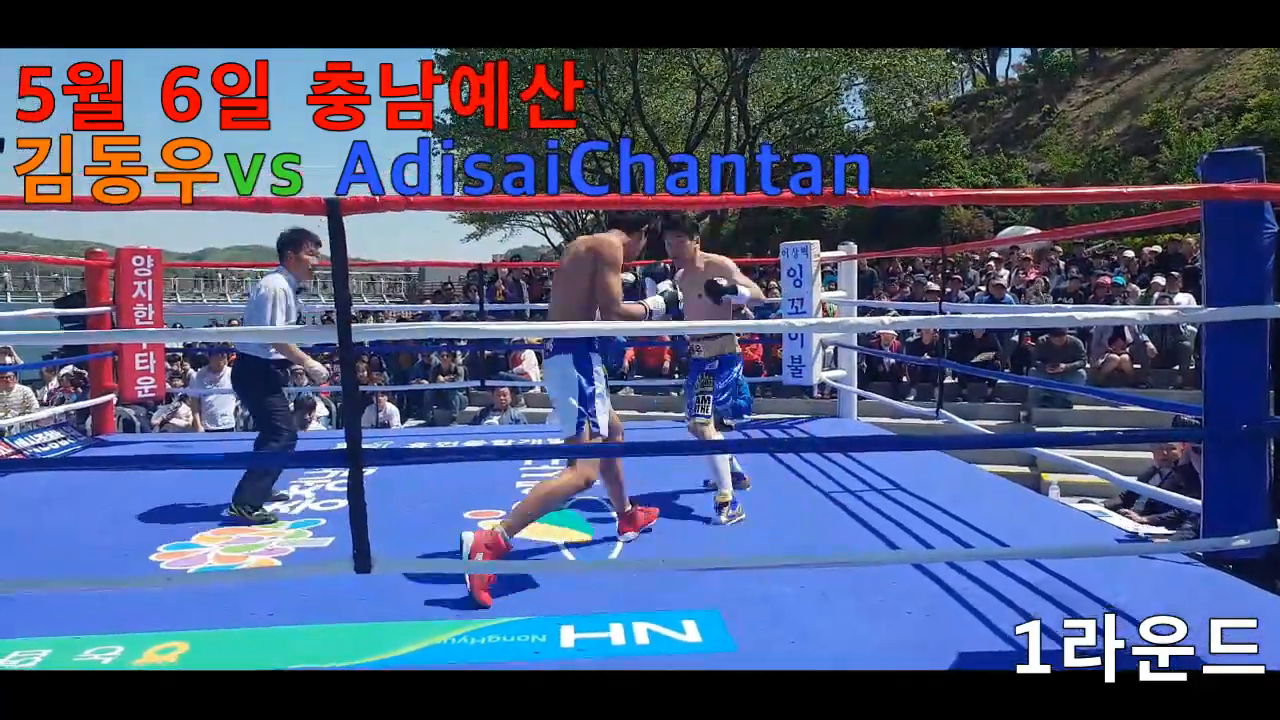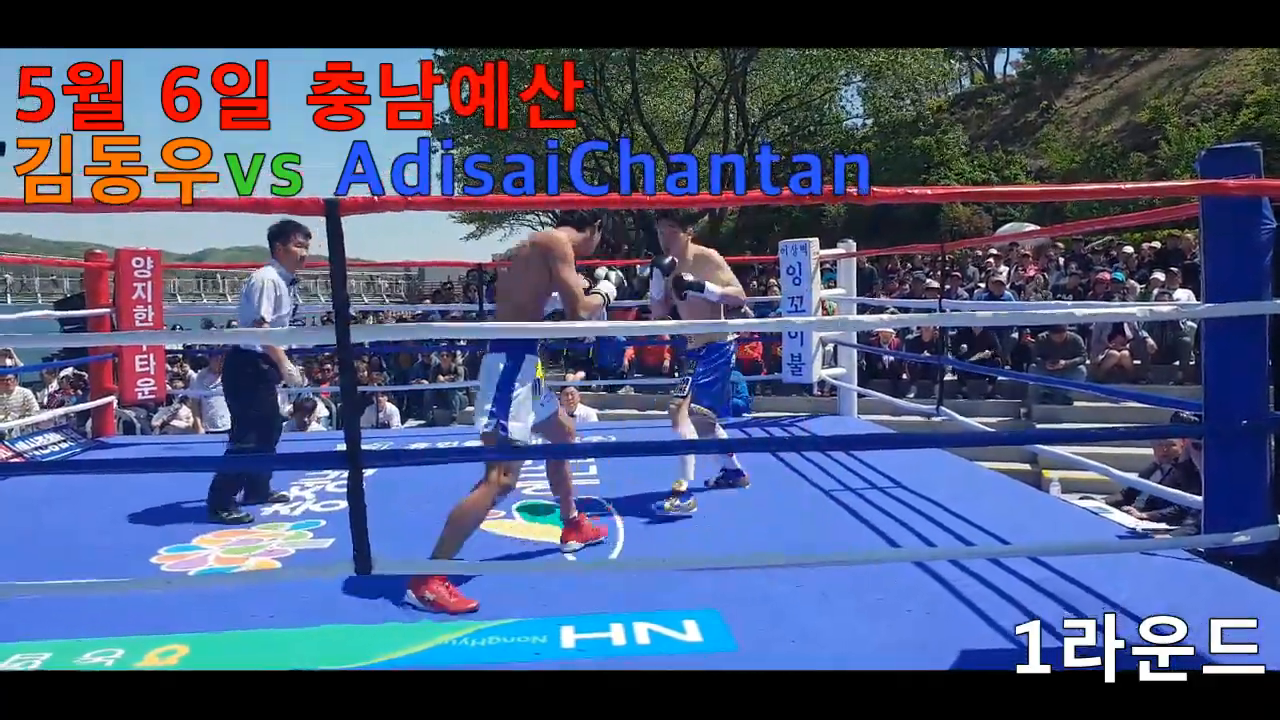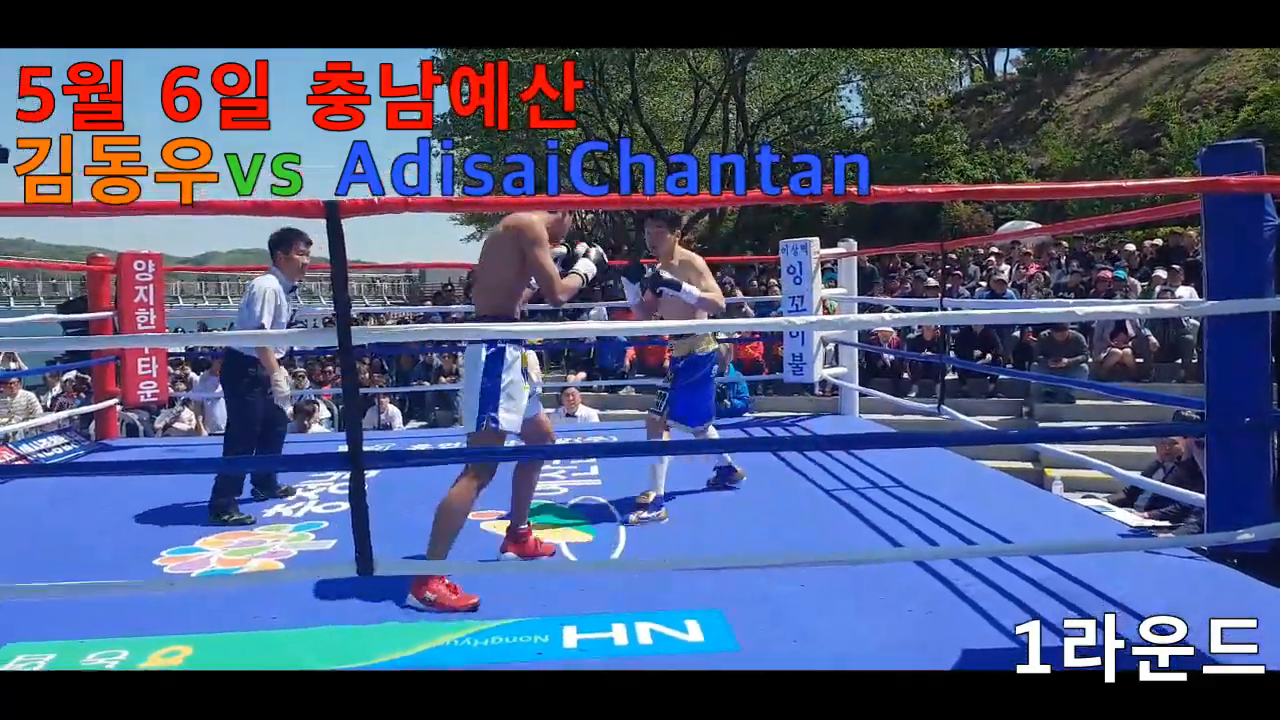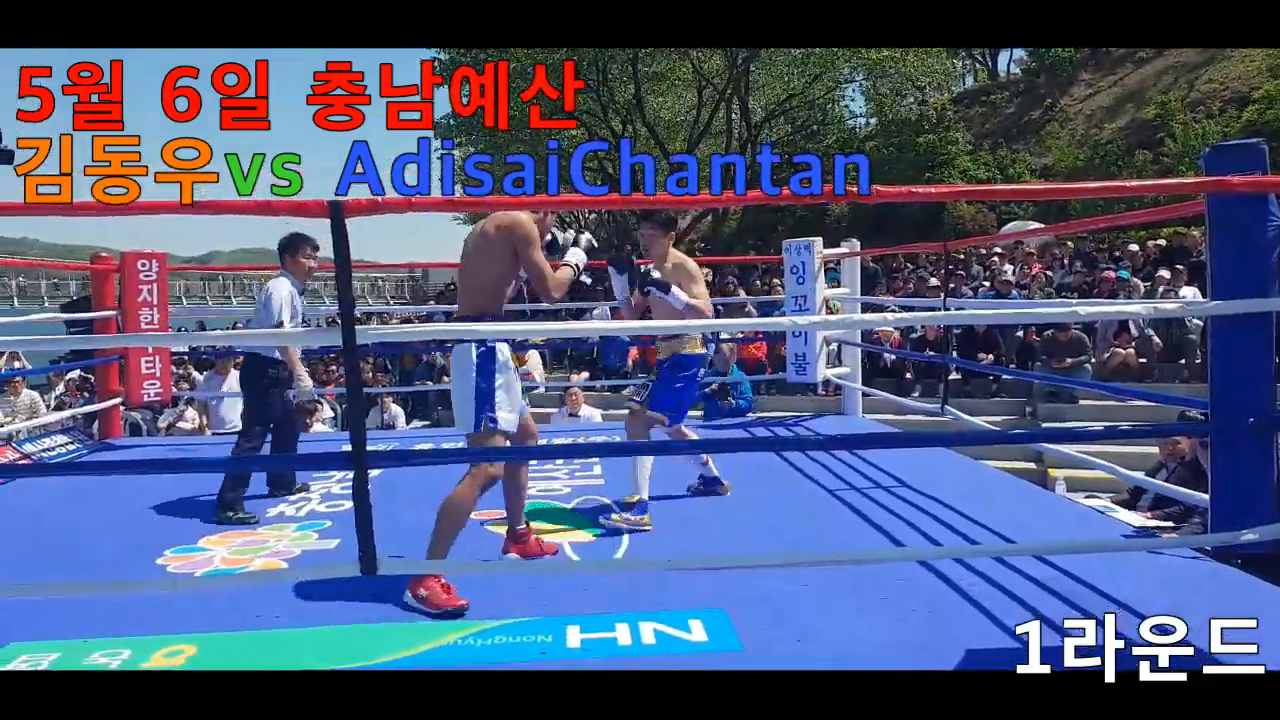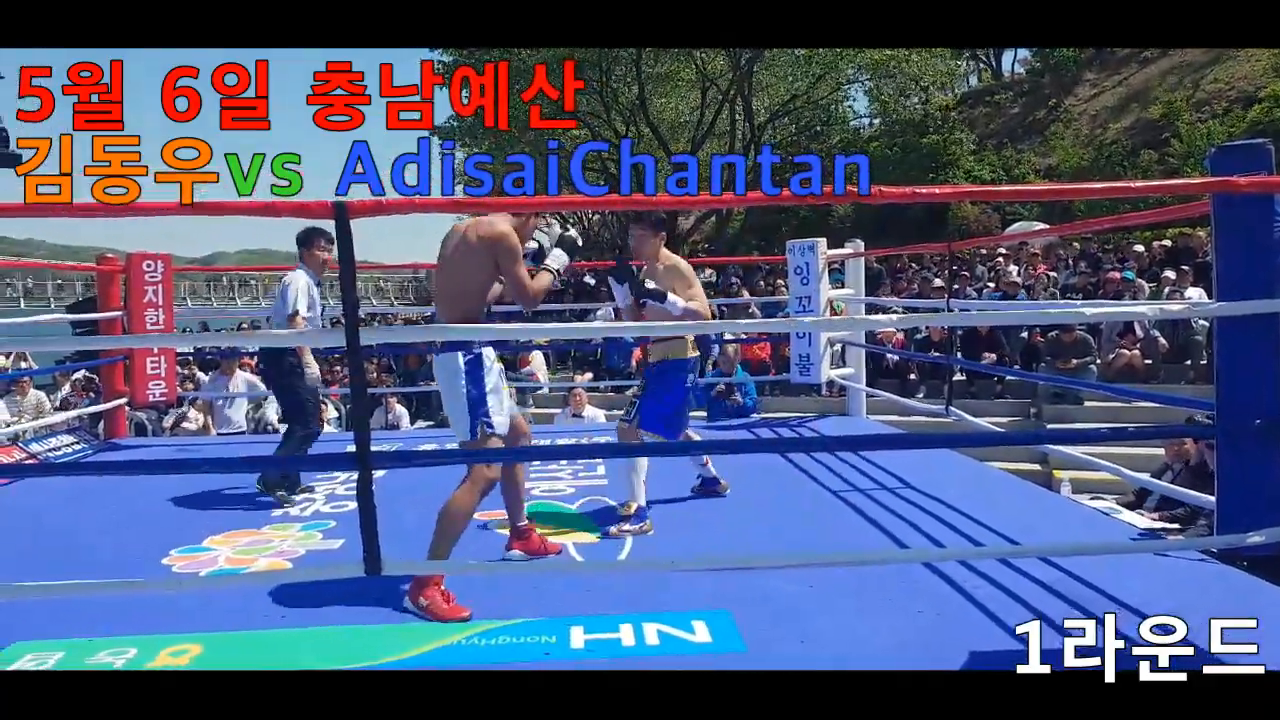
dt=0.2s
person 1, frame 1
left shoulder: (578, 246)
right shoulder: (608, 246)
right elbow: (613, 313)
left wrist: (621, 283)
right wrist: (653, 307)
left hip: (566, 355)
right hip: (576, 358)
left knee: (612, 435)
right knee: (584, 470)
left ankle: (628, 518)
right ankle: (488, 544)
person 1, frame 2
left shoulder: (532, 246)
right shoulder: (558, 243)
right elbow: (578, 310)
left wrist: (565, 290)
right wrist: (605, 290)
left hip: (520, 358)
right hip: (511, 360)
left knee: (563, 435)
right knee: (500, 478)
left ankle: (573, 524)
right ankle: (425, 580)
person 1, frame 3
left shoulder: (512, 228)
right shoulder: (529, 225)
right elbow: (557, 293)
left wrist: (547, 266)
right wrist: (587, 266)
left hip: (502, 347)
right hip: (494, 348)
left knee: (541, 436)
right knee: (481, 468)
left ankle: (518, 537)
right ankle: (426, 581)
person 1, frame 4
left shoulder: (490, 226)
right shoulder: (520, 224)
right elbow: (551, 290)
left wrist: (539, 252)
right wrist: (577, 255)
left hip: (485, 346)
right hip: (482, 348)
left knee: (524, 437)
right knee: (485, 468)
left ankle: (518, 538)
right ankle: (425, 579)
person 1, frame 5
left shoulder: (462, 230)
right shoulder: (500, 234)
right elbow: (530, 298)
left wrist: (528, 256)
right wrist: (559, 256)
left hip: (470, 352)
right hip: (466, 354)
left knee: (517, 437)
right knee: (484, 473)
left ankle: (521, 536)
right ankle: (426, 586)
person 2, frame 1
left shoulder: (719, 265)
right shoulder: (678, 276)
left elbow: (759, 296)
left wrist: (731, 291)
left hip: (723, 355)
right hip: (698, 356)
left knee: (702, 424)
right knee: (700, 423)
left ankle: (730, 502)
right ankle: (734, 474)
person 2, frame 2
left shoulder: (707, 259)
right shoulder: (672, 267)
left elbow: (738, 296)
right elbow: (659, 314)
left wrist: (700, 288)
right wrist: (657, 278)
left hip: (715, 345)
right hip: (696, 346)
left knee: (681, 409)
right knee: (704, 415)
left ankle: (683, 492)
right ankle: (733, 472)
person 2, frame 3
left shoulder: (691, 263)
right shoulder: (660, 268)
left elbow: (717, 303)
right elbow: (644, 316)
left wrist: (676, 287)
right wrist: (631, 284)
left hip: (697, 353)
right hip: (682, 354)
left knee: (656, 422)
right knee: (694, 420)
left ankle: (654, 500)
right ankle: (727, 469)
person 2, frame 4
left shoulder: (684, 267)
right shoulder: (649, 271)
left elbow: (705, 312)
right elbow: (633, 316)
left wrist: (667, 290)
right wrist: (619, 279)
left hip: (685, 356)
right hip: (670, 356)
left knee: (639, 421)
right knee: (671, 425)
left ankle: (638, 507)
right ankle: (712, 479)
person 2, frame 5
left shoulder: (676, 268)
right shoulder: (646, 271)
left elbow: (704, 313)
right elbow: (633, 321)
left wrist: (663, 296)
right wrist: (620, 285)
left hip: (676, 359)
right hip: (662, 359)
left knee: (629, 430)
right knee: (671, 429)
left ankle: (638, 514)
right ankle: (711, 479)
person 3, frame 1
left shoulder: (285, 286)
right shoulder: (277, 287)
right elbow: (274, 337)
left wrist: (301, 363)
right wrist: (308, 363)
left hip: (263, 370)
right hip: (258, 372)
left knee: (272, 433)
right knee: (282, 437)
left ankle: (257, 490)
right ankle: (245, 501)
person 3, frame 2
left shoulder: (284, 282)
right shoulder: (267, 278)
right elbow: (259, 328)
left wrist: (284, 363)
right wrist: (286, 365)
left hip: (261, 366)
right hip: (248, 366)
left knee: (269, 429)
right knee: (246, 436)
left ankle: (257, 489)
right ankle: (220, 503)
person 3, frame 3
left shoulder: (283, 289)
right shoulder: (267, 286)
left wrist: (279, 370)
right wrist: (277, 377)
left hip: (256, 371)
right hip: (245, 370)
left knee: (275, 425)
right knee: (241, 438)
left ankle: (266, 485)
right ankle: (222, 507)
person 3, frame 4
left shoulder: (292, 290)
right shoulder: (281, 288)
left wrist: (292, 373)
right wrist: (300, 373)
left hip: (273, 371)
right hip: (264, 371)
left knee: (289, 426)
right knee: (253, 436)
left ankle: (282, 483)
right ankle: (229, 504)
person 3, frame 5
left shoulder: (309, 282)
right shoulder: (298, 279)
right elbow: (294, 321)
left wrist: (308, 362)
right wrist: (308, 361)
left hip: (291, 361)
right hip: (288, 361)
left knee: (301, 422)
right knee: (307, 423)
left ankle: (288, 482)
right ankle: (272, 479)
